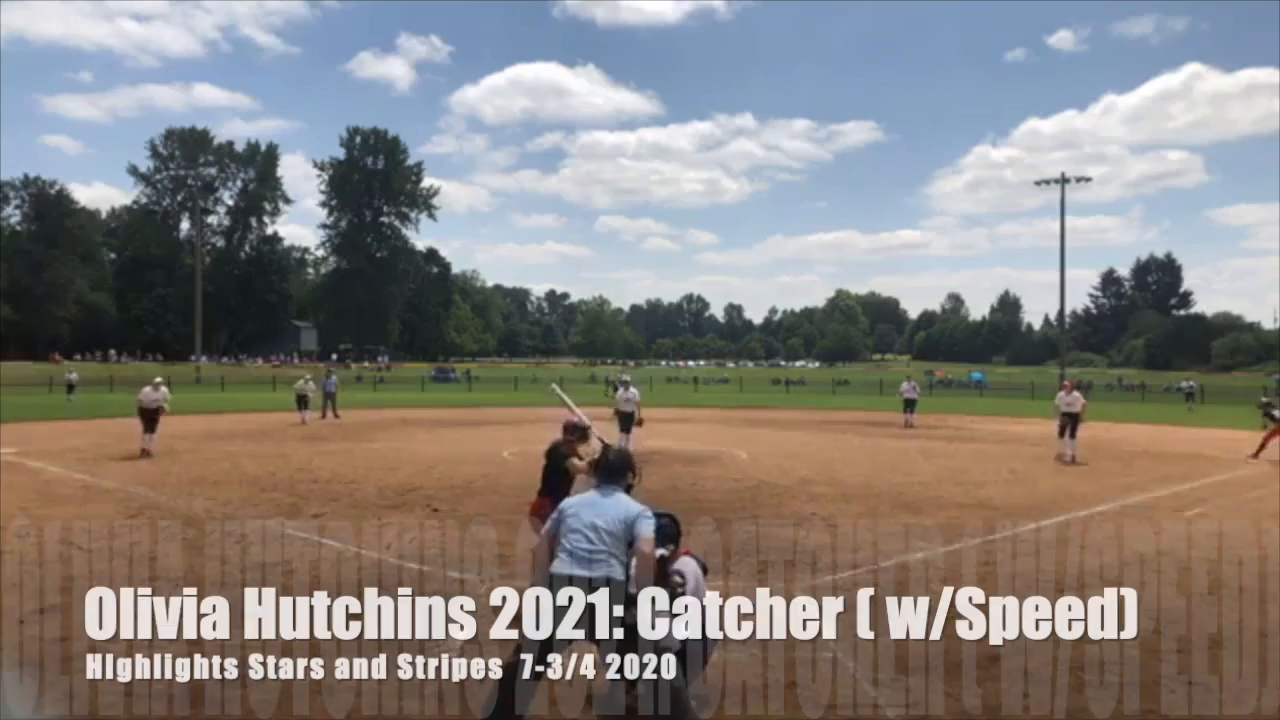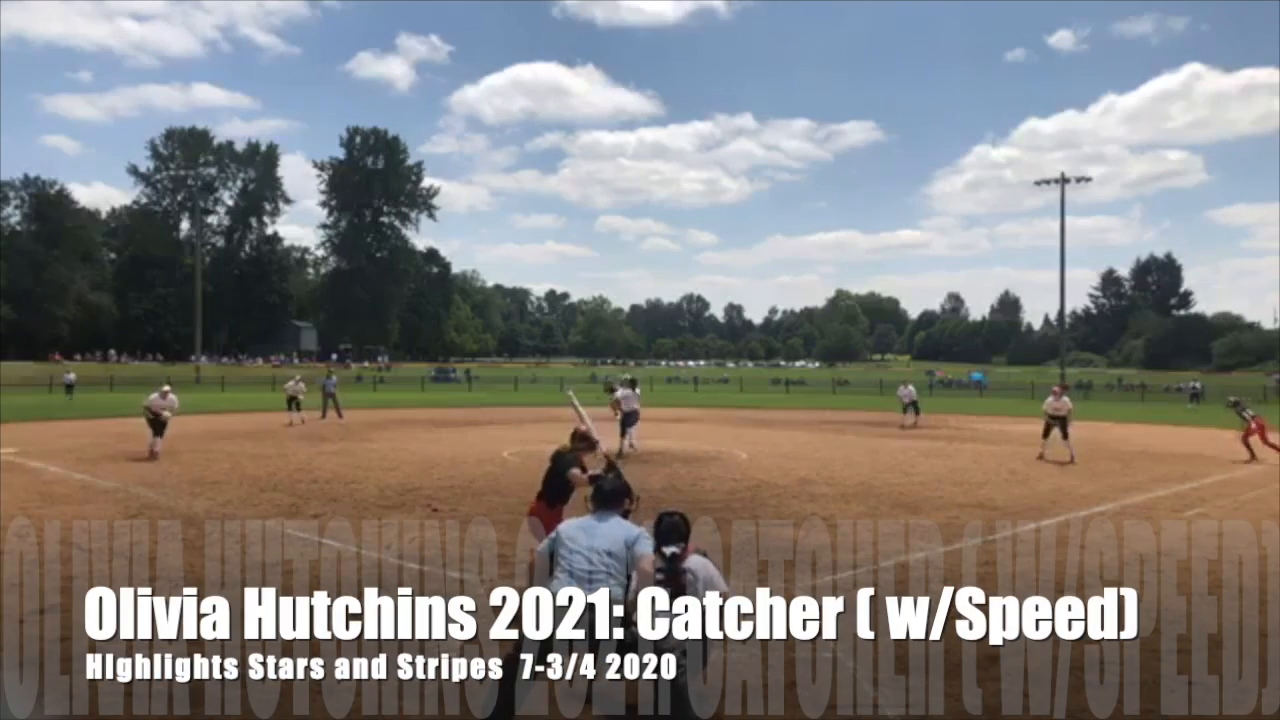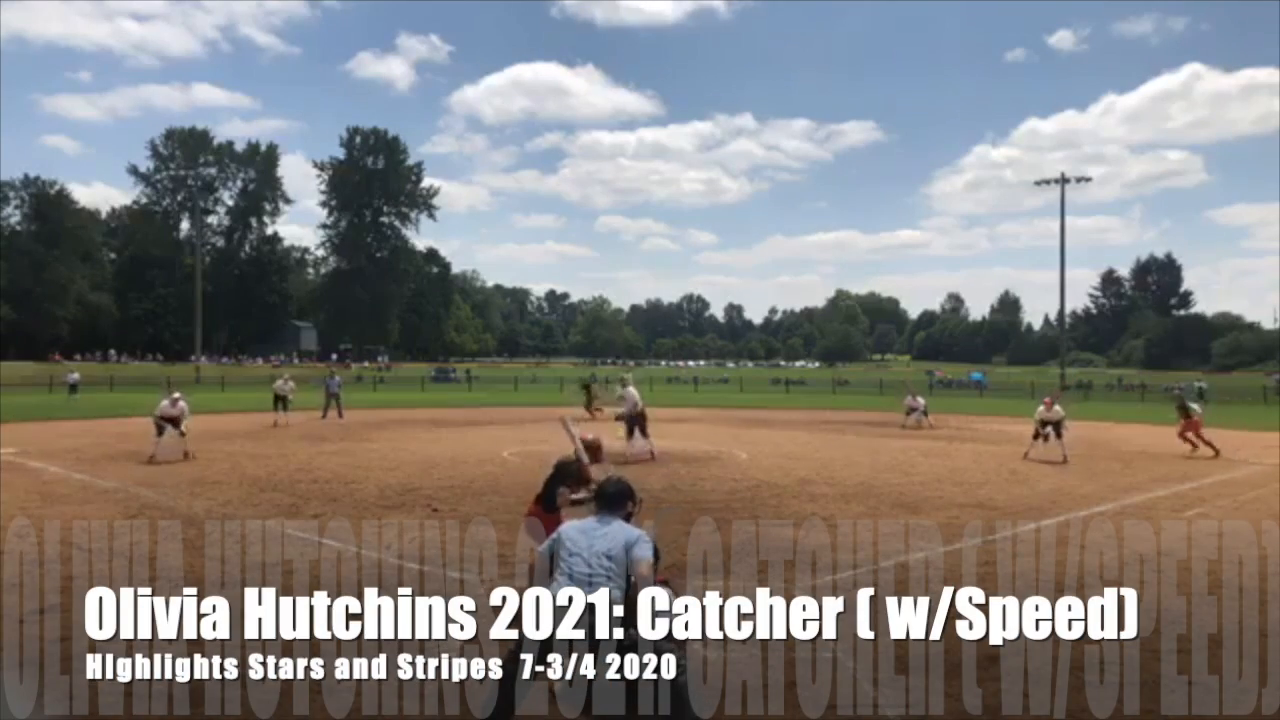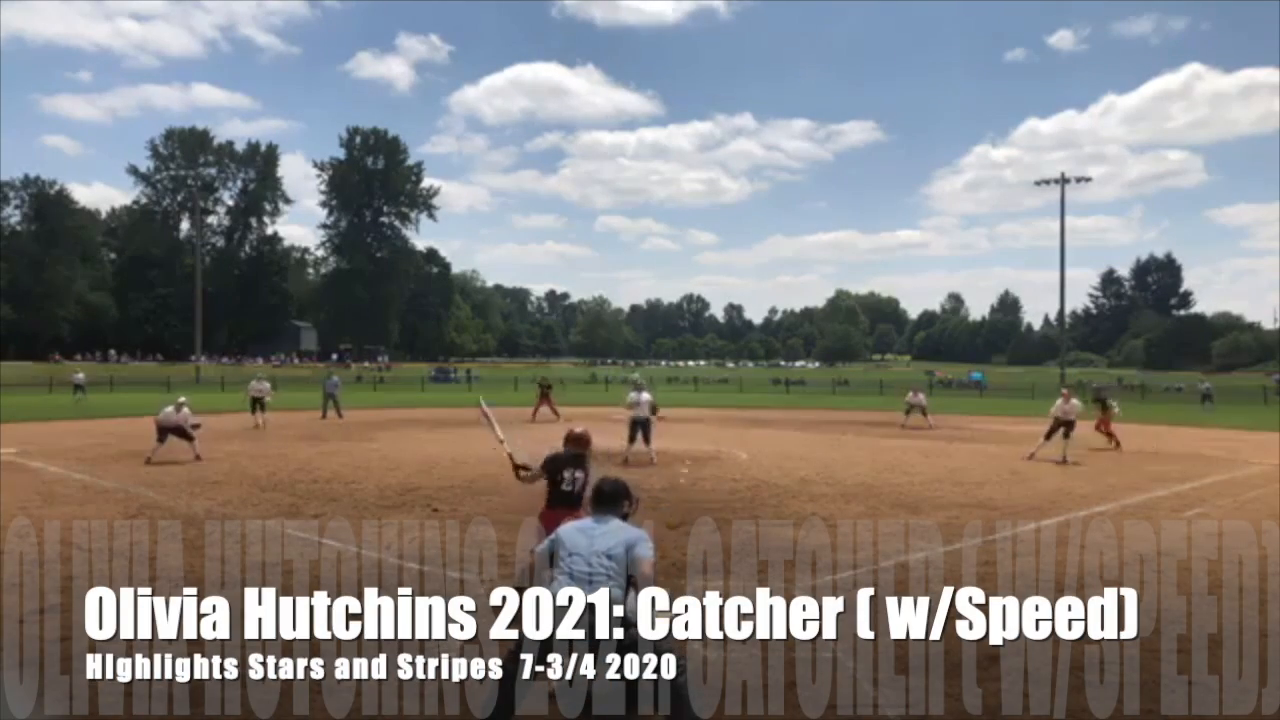
dt=0.5s
person 1, frame 1
left shoulder: (570, 502)
right shoulder: (637, 510)
left elbow: (542, 547)
right elbow: (645, 552)
left wrist: (541, 590)
left hip: (560, 589)
right hip: (608, 595)
left knee: (526, 657)
person 1, frame 2
left shoulder: (566, 527)
right shoulder: (636, 533)
left elbow: (534, 563)
right elbow: (646, 572)
left hip: (554, 614)
left knee: (517, 661)
person 1, frame 3
left shoulder: (567, 528)
right shoulder: (636, 536)
left elbow: (537, 567)
right elbow: (647, 578)
left hip: (558, 619)
left knee: (514, 663)
person 1, frame 4
left shoulder: (565, 530)
right shoulder: (635, 535)
left elbow: (533, 563)
right elbow: (645, 575)
left hip: (557, 616)
left knee: (515, 663)
